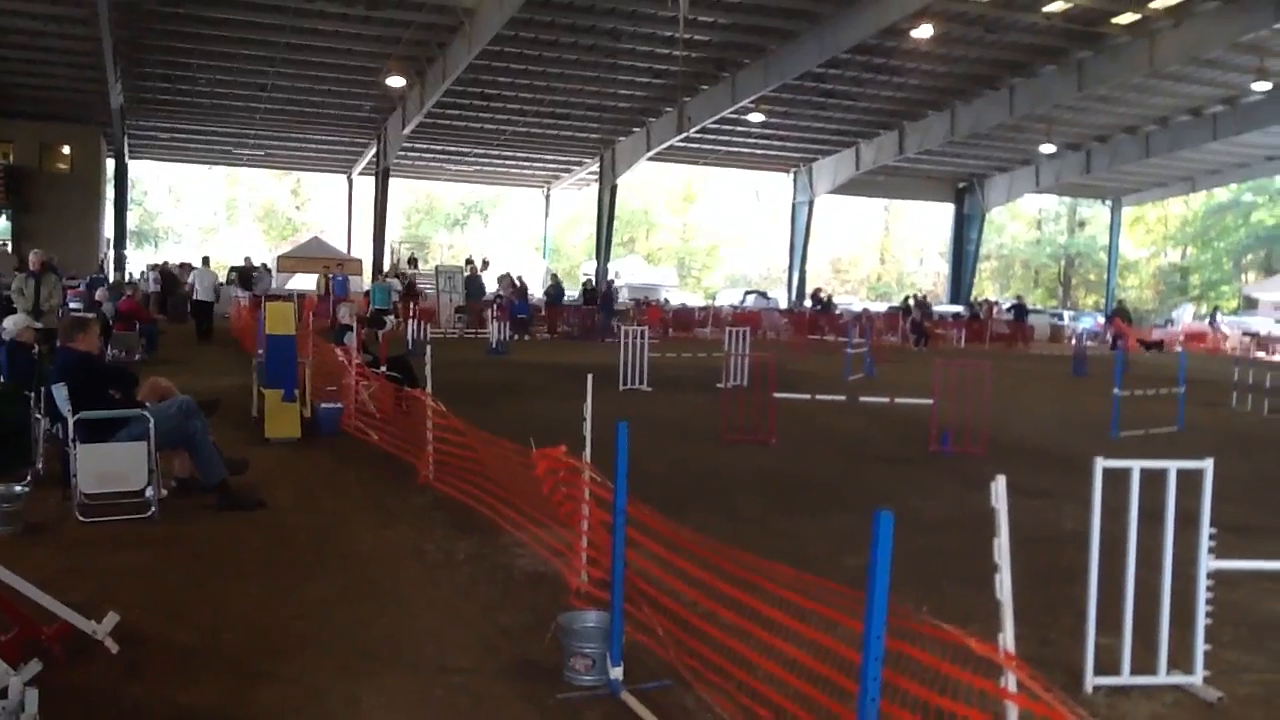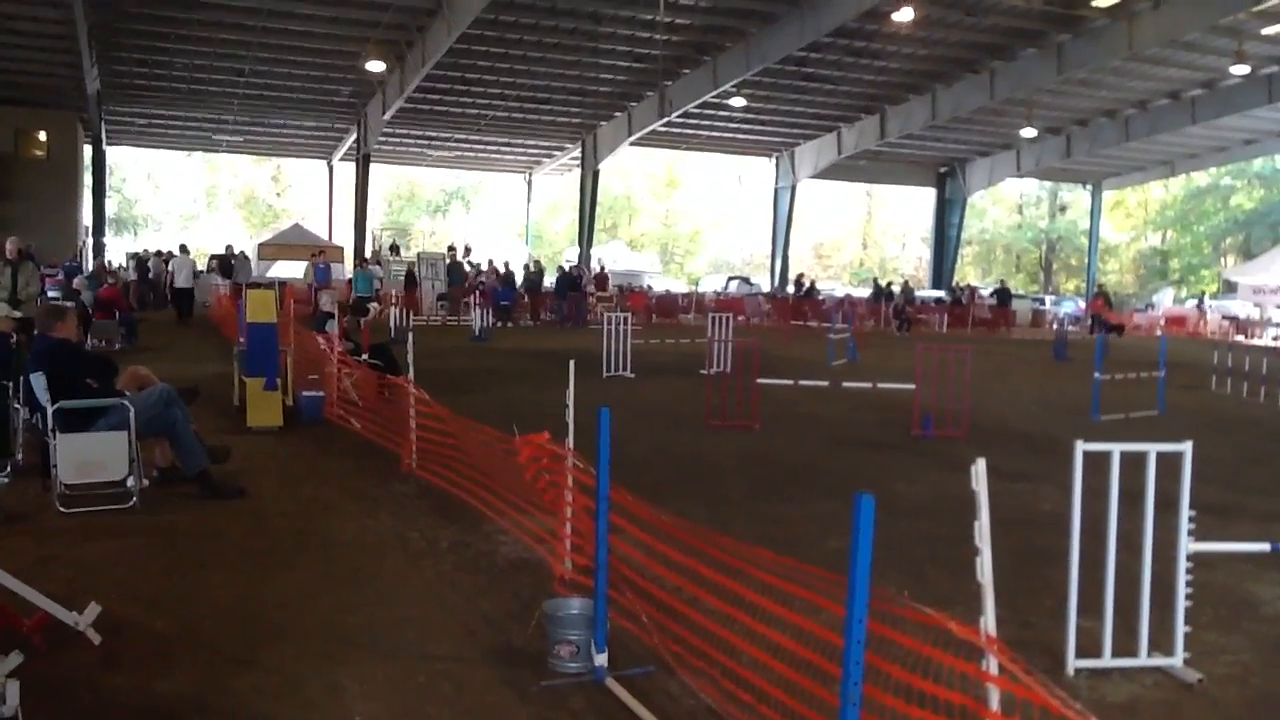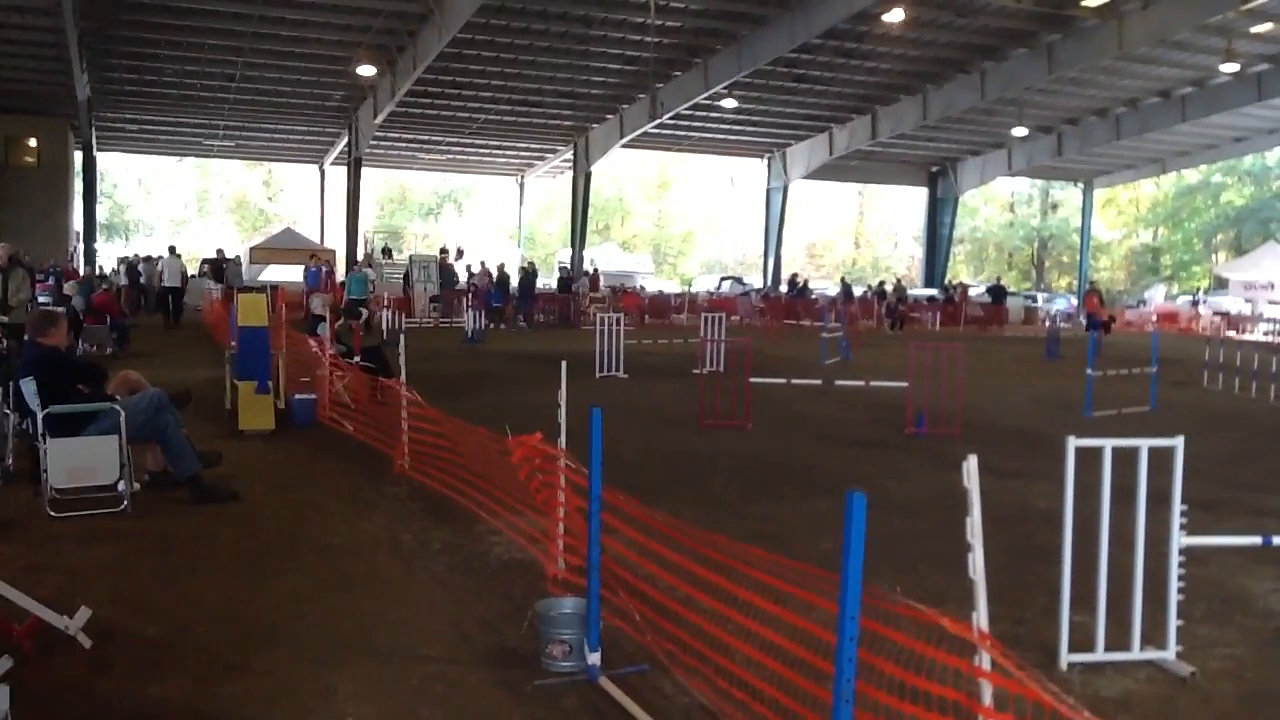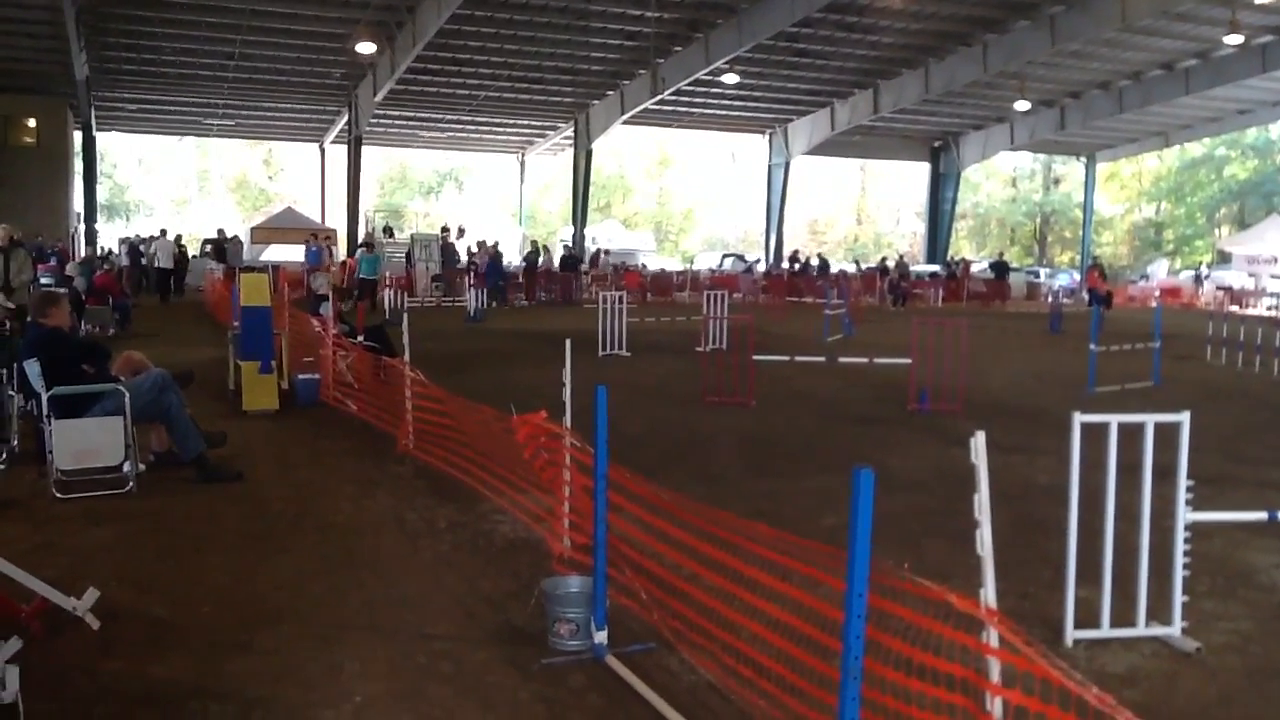
dt=0.7s
person 1, frame 1
left shoulder: (63, 361)
right shoulder: (80, 361)
right elbow: (129, 380)
left hip: (103, 432)
right hip: (115, 434)
left knee: (192, 427)
right knee: (186, 405)
left ankle: (223, 491)
right ankle: (218, 461)
person 1, frame 2
left shoulder: (41, 350)
right shoulder: (59, 348)
right elbow: (108, 369)
left hip: (81, 422)
right hip: (94, 423)
left knee: (171, 415)
right knee: (166, 393)
left ankle: (204, 479)
right ankle: (200, 455)
person 1, frame 3
left shoulder: (32, 355)
right shoulder: (48, 357)
right elbow: (97, 375)
left hip: (72, 426)
right hip: (85, 428)
left knee: (161, 419)
right knee: (156, 398)
person 1, frame 4
left shoulder: (35, 336)
right shoulder: (51, 338)
right elbow: (100, 354)
left hip: (75, 408)
right hip: (88, 409)
left knee: (165, 398)
right knee: (160, 379)
